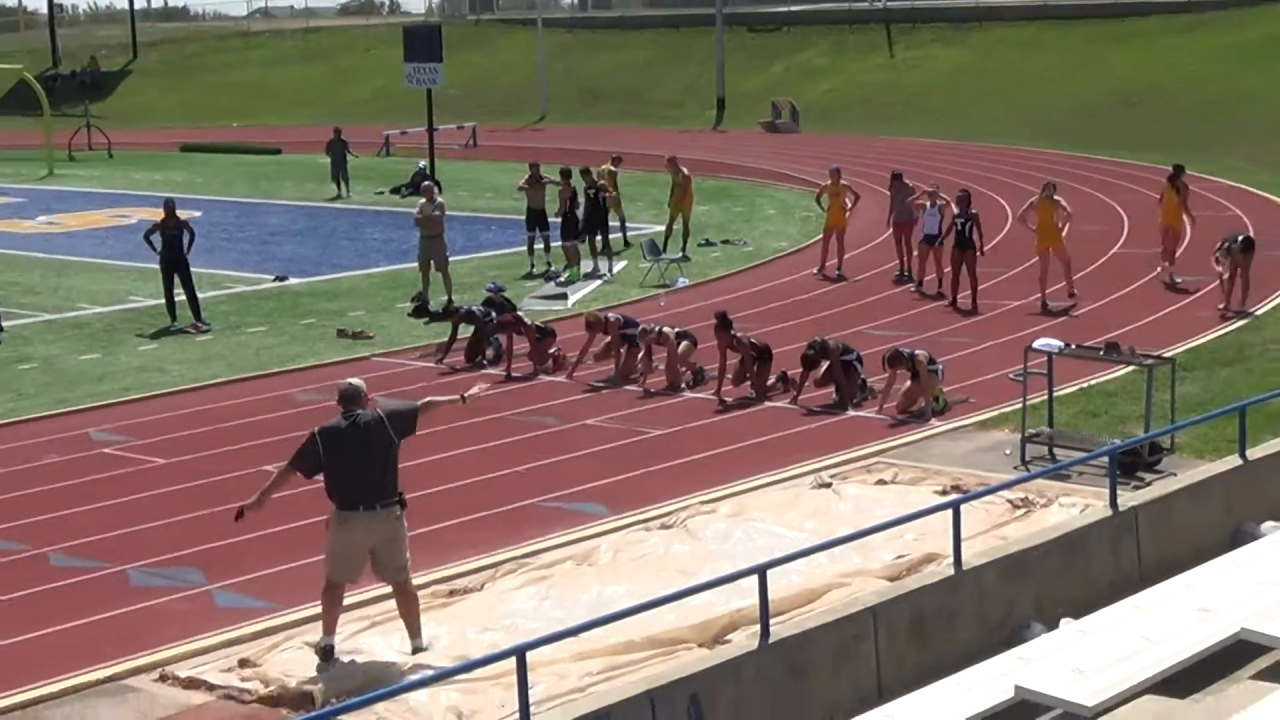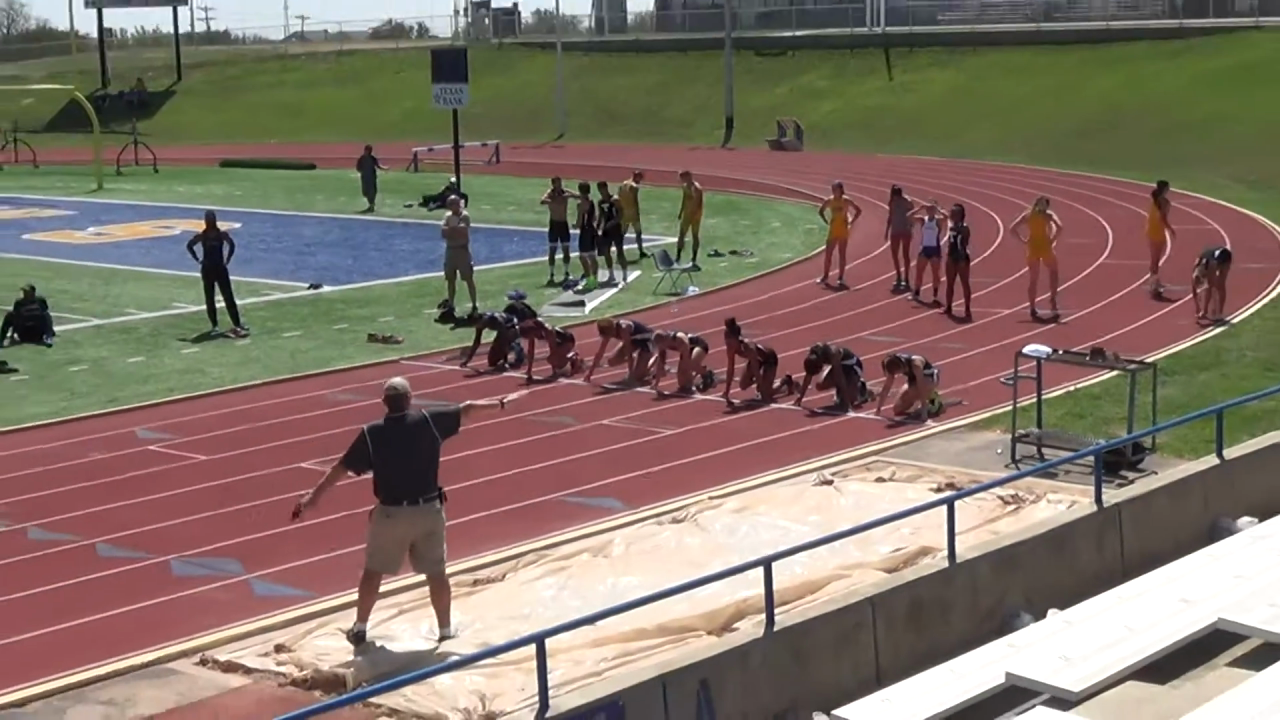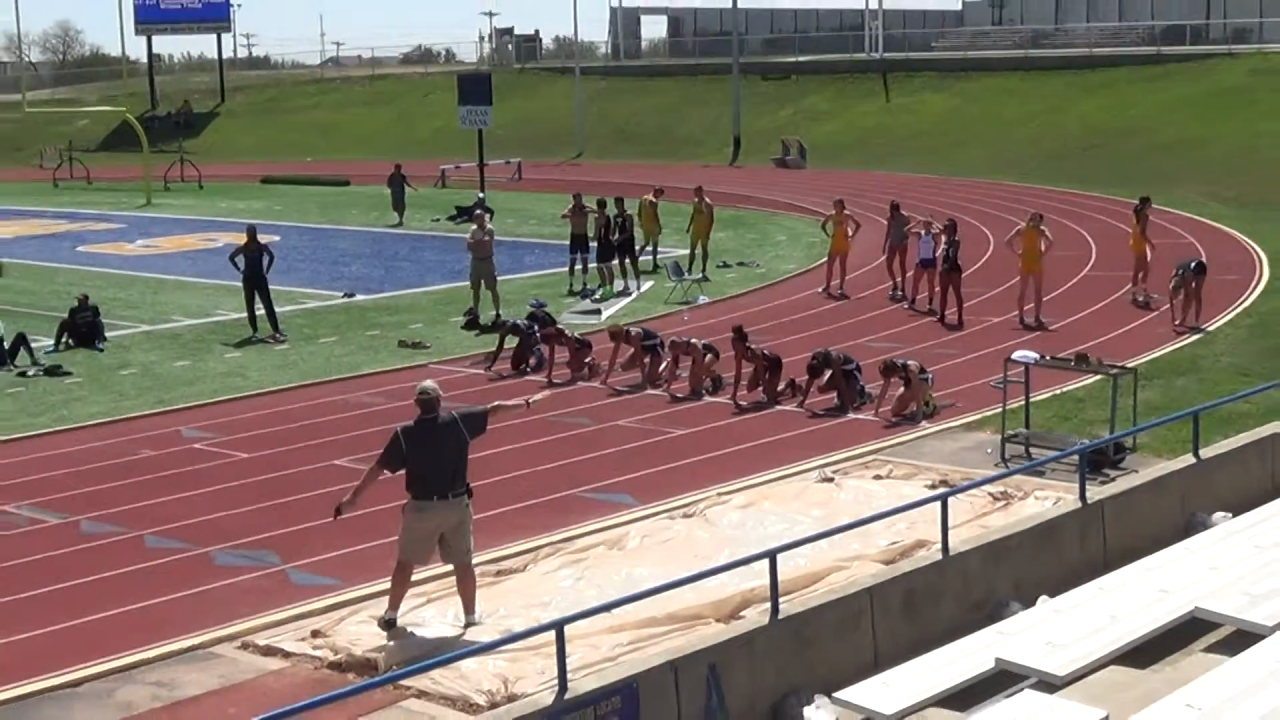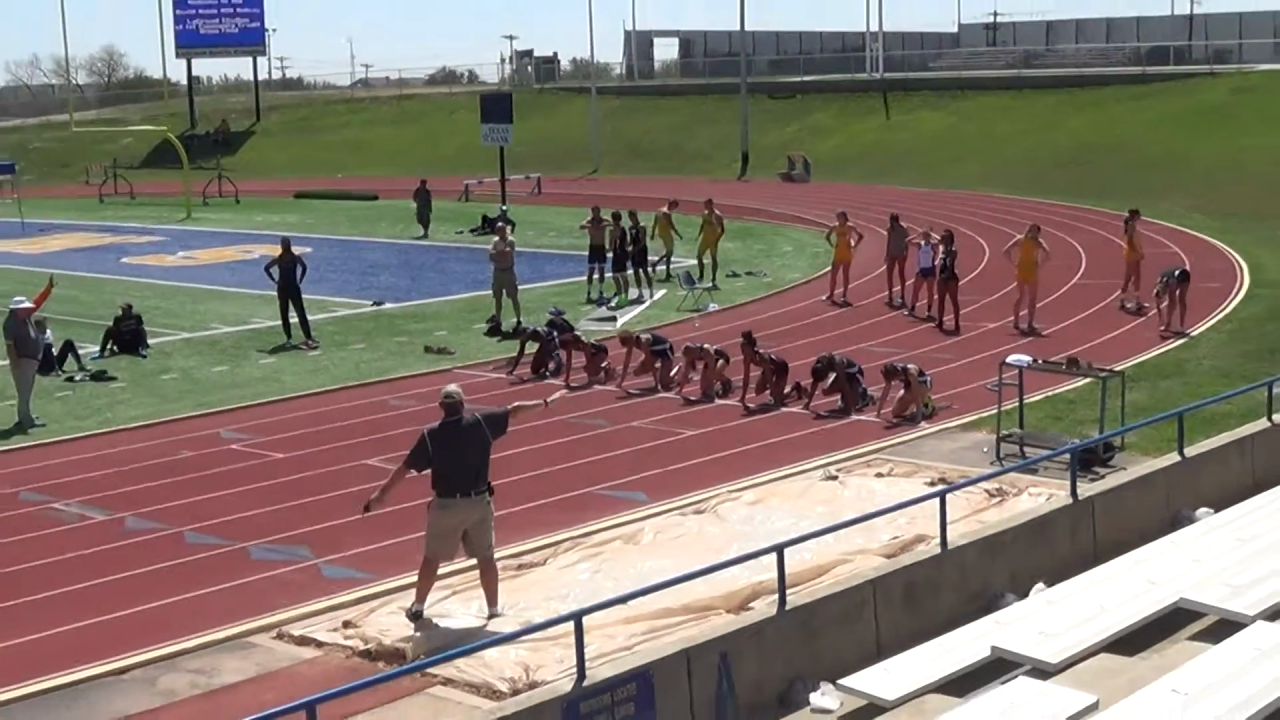
dt=0.2s
person 1, frame 1
left shoulder: (323, 434)
right shoulder: (384, 420)
left elbow: (290, 469)
right elbow: (426, 407)
left wrist: (260, 499)
left hip: (347, 519)
right hip: (387, 515)
left knee: (335, 581)
right knee: (402, 582)
left ankle: (327, 643)
person 1, frame 2
left shoulder: (371, 433)
right shoulder: (429, 421)
left elbow: (341, 468)
right elbow: (468, 409)
left wrist: (314, 496)
right wrist: (502, 402)
left hip: (390, 513)
right hip: (428, 510)
left knee: (373, 571)
right knee: (437, 573)
left ankle: (359, 628)
right ankle: (446, 631)
person 1, frame 3
left shoulder: (405, 434)
right shoulder: (458, 421)
left elbow: (379, 467)
right elbow: (495, 409)
left wrist: (353, 496)
right wrist: (528, 402)
left hip: (422, 508)
right hip: (457, 505)
left knee: (405, 563)
right knee: (463, 564)
left ankle: (390, 616)
right ankle: (470, 618)
person 1, frame 4
left shoulder: (431, 436)
right shoulder: (481, 423)
left elbow: (405, 467)
right elbow: (514, 410)
left wrist: (381, 494)
right wrist: (546, 402)
left hip: (446, 505)
right hip: (478, 502)
left knee: (431, 559)
right knee: (486, 558)
left ankle: (417, 608)
right ankle: (494, 610)
